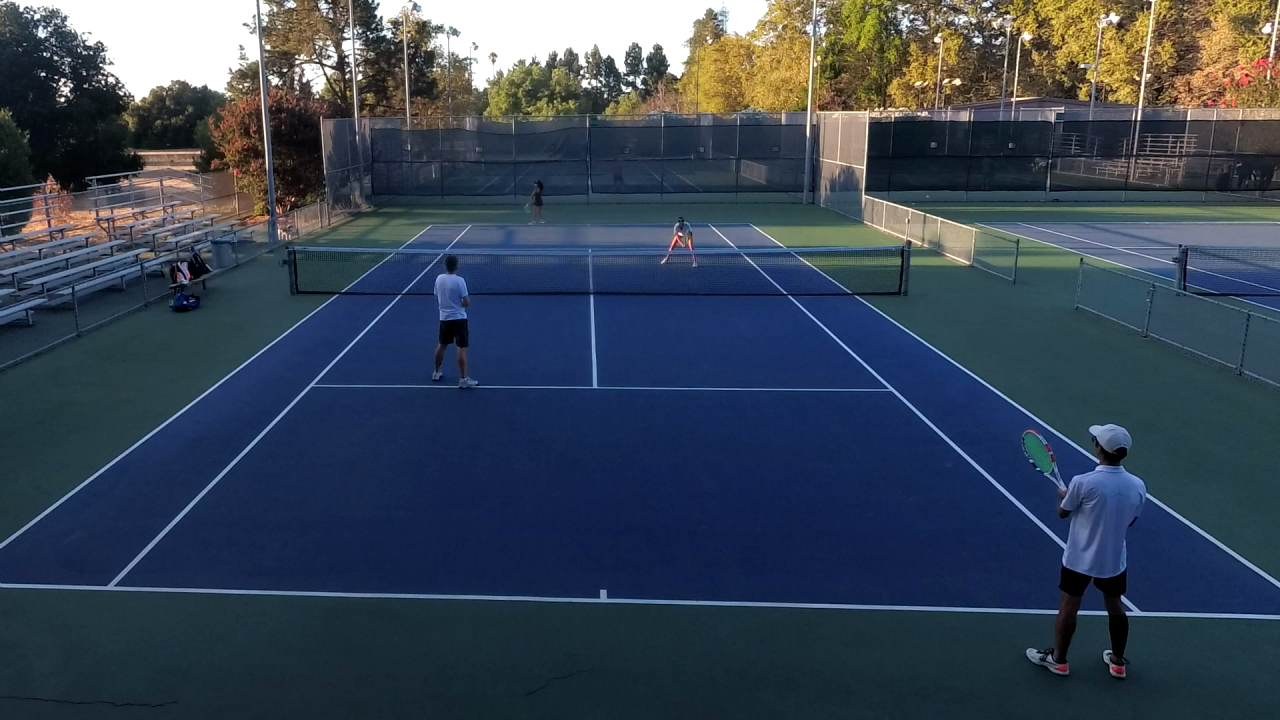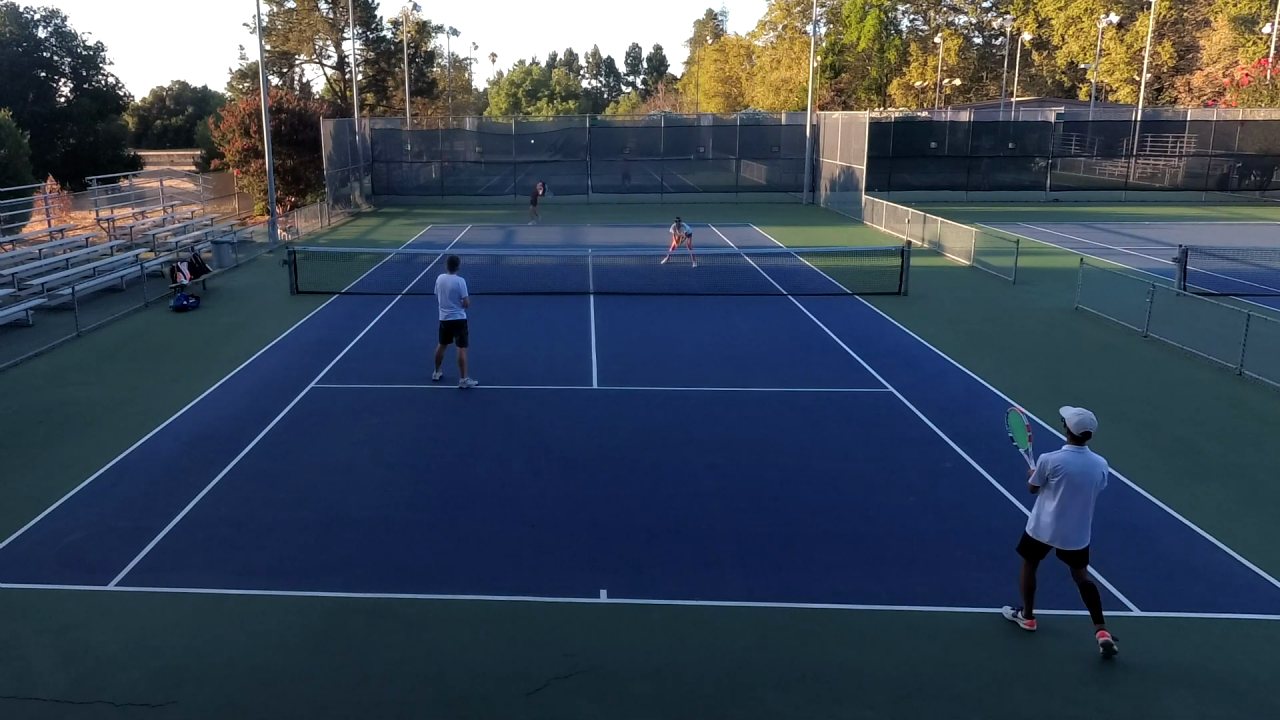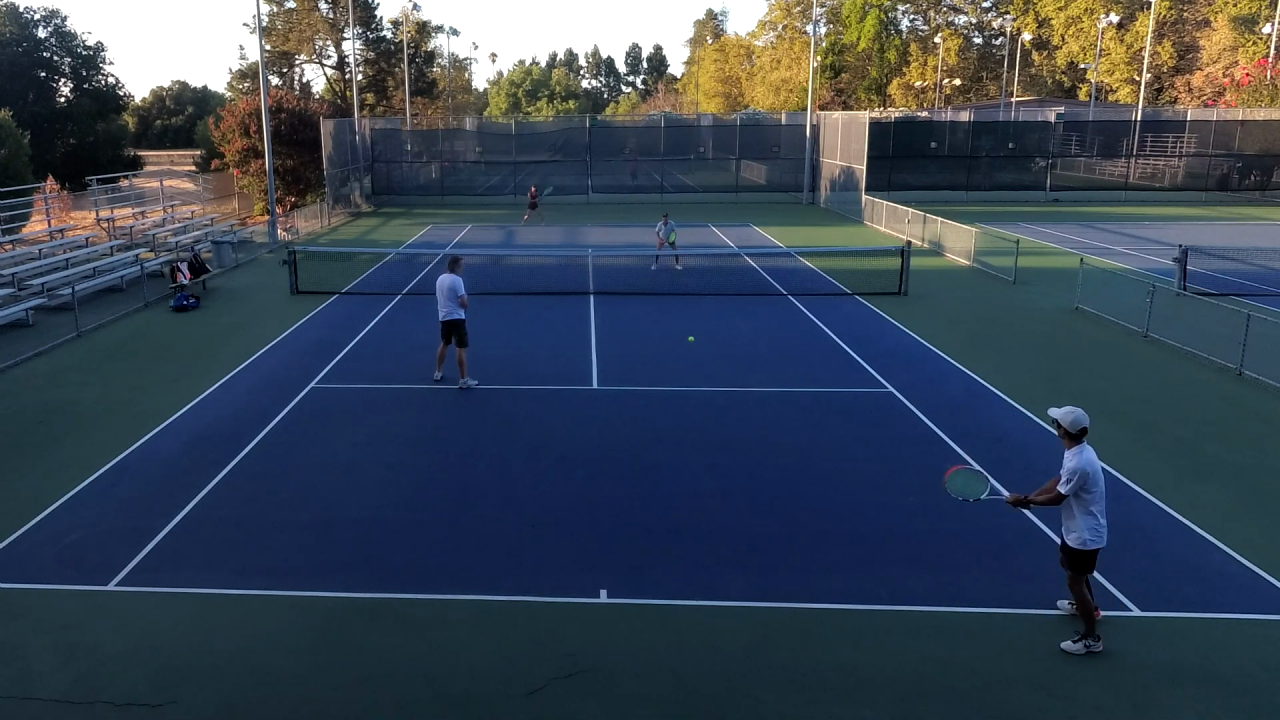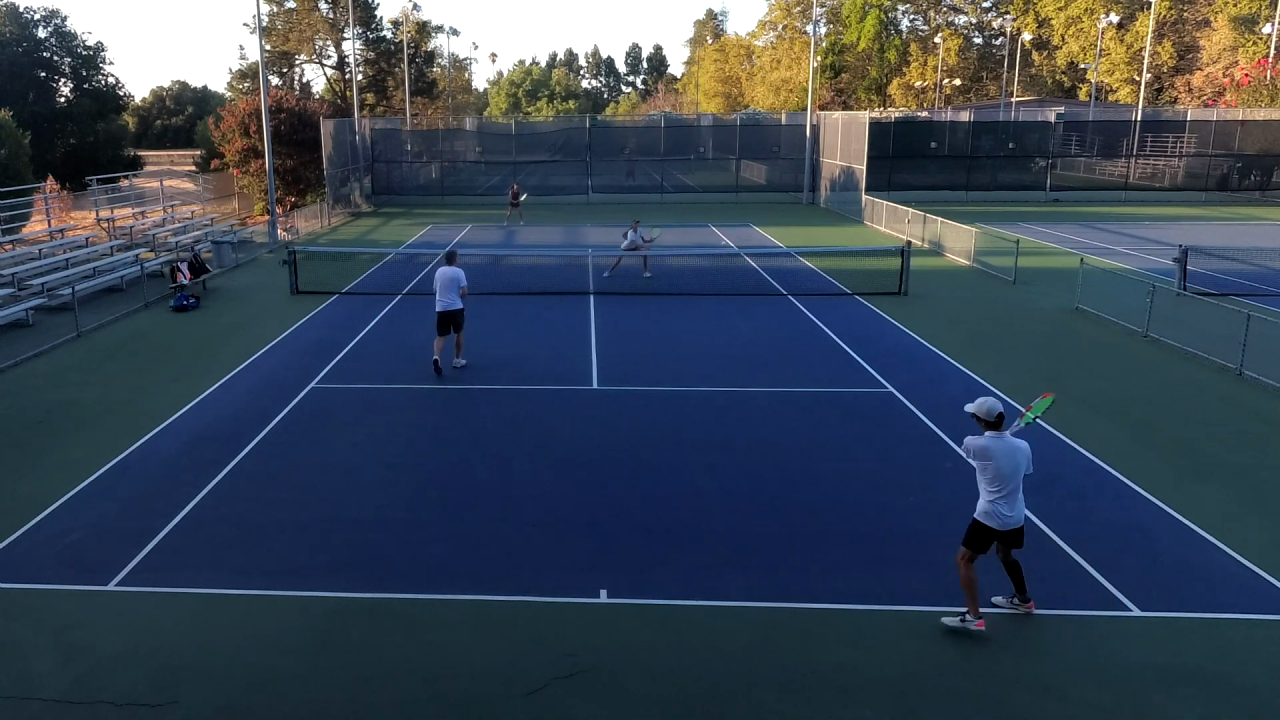
dt=1s
person 1, frame 1
left shoulder: (1083, 483)
right shoulder: (1138, 486)
left elbow: (1063, 512)
right elbow: (1130, 521)
left wrist: (1064, 497)
left hip: (1081, 557)
right hip: (1115, 559)
left knee: (1069, 606)
right knee: (1115, 606)
left ankle: (1059, 659)
right ankle: (1118, 662)
person 1, frame 2
left shoulder: (1050, 461)
right shoulder: (1100, 465)
left elbow: (1032, 488)
right elbow: (1094, 493)
left wrist: (1033, 473)
left hip: (1044, 529)
right hip: (1078, 533)
left knee: (1028, 565)
right knee: (1082, 577)
left ankle: (1027, 616)
right ankle: (1103, 633)
person 1, frame 3
left shoulder: (1078, 464)
right shoulder: (1078, 452)
left elbow: (1056, 498)
right elbow: (1059, 483)
left wrist: (1025, 500)
right wrist: (1028, 497)
left hip: (1084, 534)
right hip: (1078, 527)
left knee: (1074, 582)
right knee: (1072, 567)
left ankle: (1091, 638)
right ankle: (1090, 608)
person 1, frame 4
left shoulder: (975, 444)
right shoulder: (1023, 447)
left wrist: (988, 434)
left hip: (989, 516)
right hip: (1015, 516)
left knee: (964, 560)
right knee: (1005, 554)
left ankle: (973, 616)
right ankle: (1023, 600)
